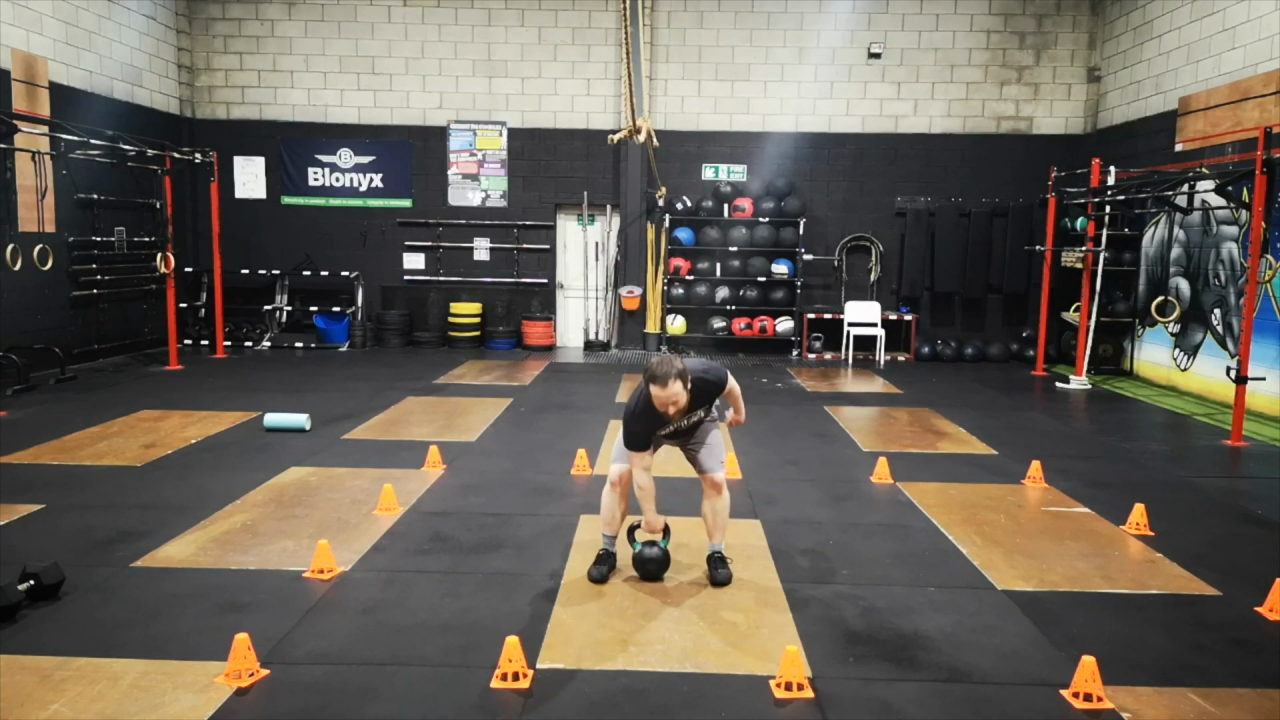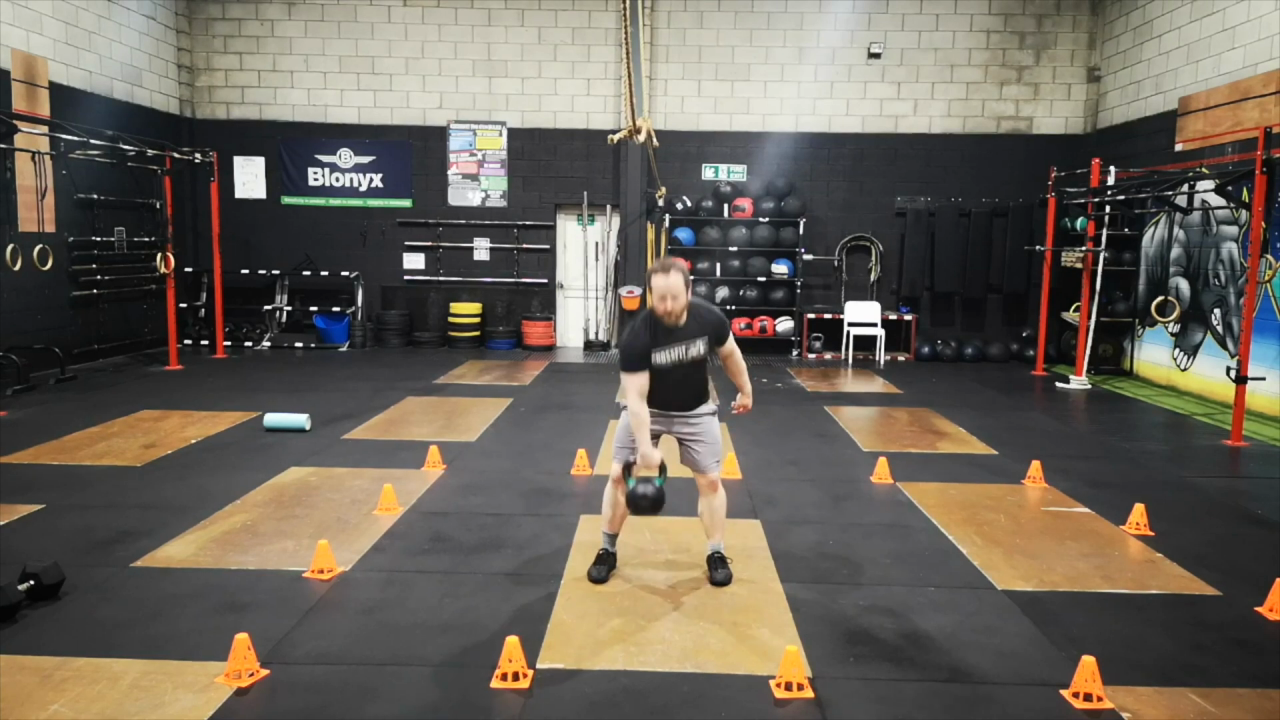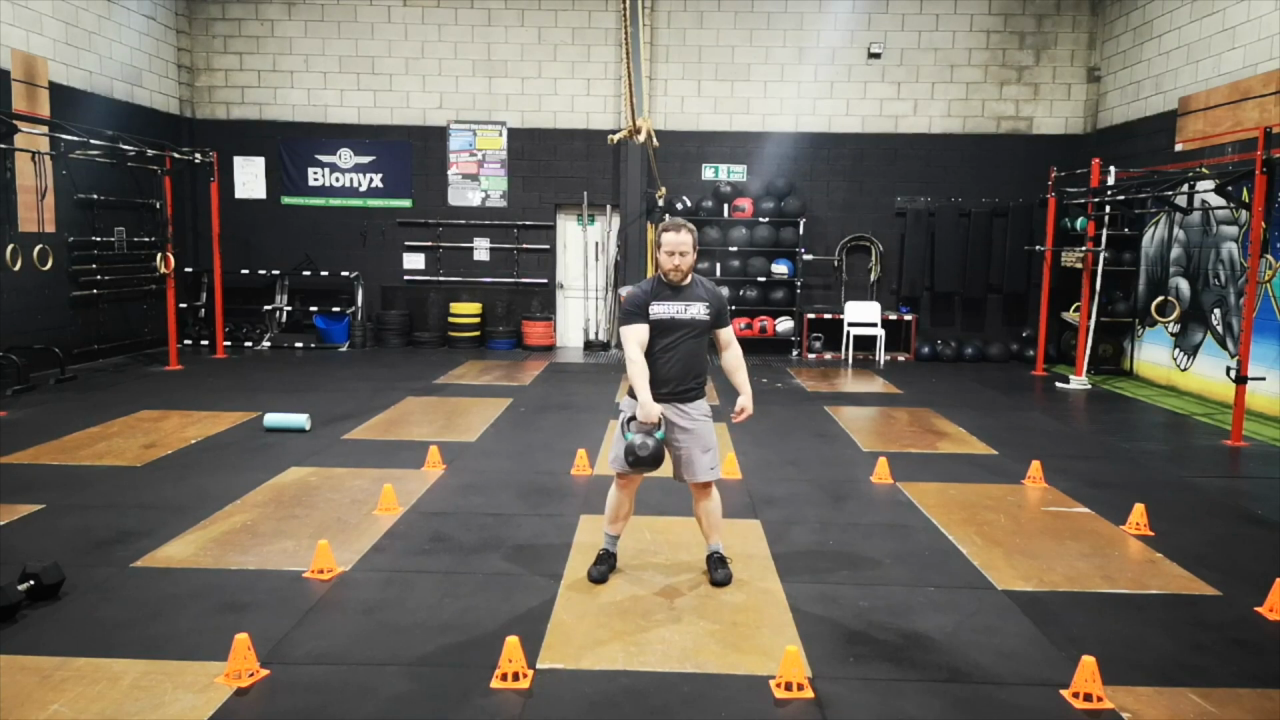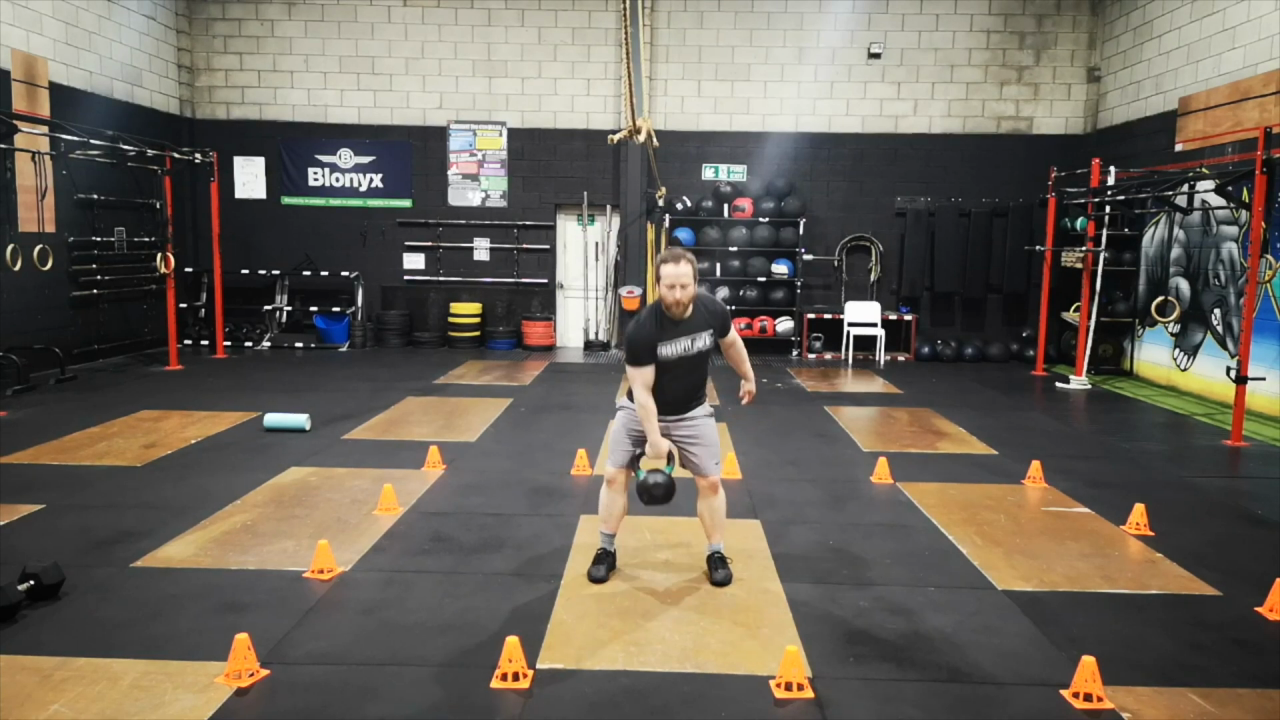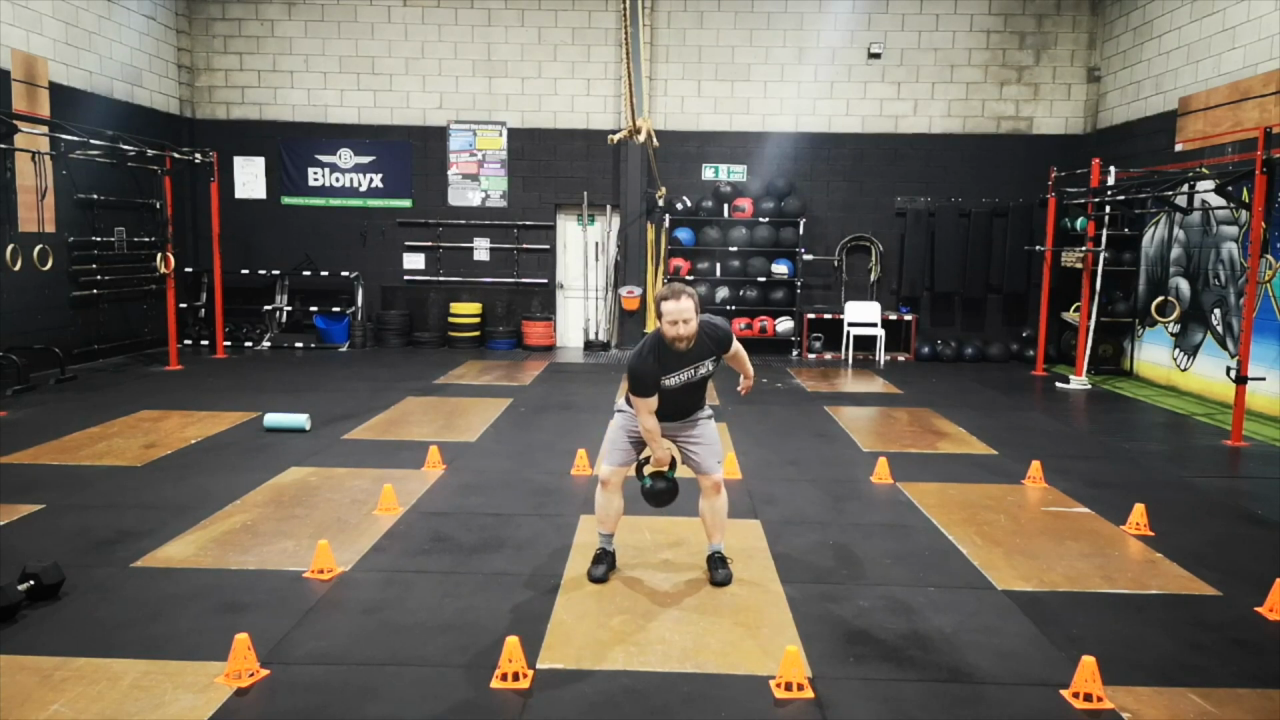
dt=0.4s
person 1, frame 1
left shoulder: (709, 377)
right shoulder: (637, 411)
left elbow: (731, 387)
right elbow: (642, 471)
left wrist: (738, 411)
right wrist: (650, 517)
left hip: (698, 425)
right hip: (648, 430)
left knee: (715, 481)
right knee: (618, 477)
left ankle: (717, 555)
right ankle: (607, 552)
person 1, frame 2
left shoulder: (709, 317)
right shoulder: (637, 336)
left elbow: (729, 354)
right elbow: (636, 398)
left wrist: (745, 390)
right wrist: (645, 449)
left hip: (696, 410)
right hip: (647, 411)
left knee: (710, 480)
right knee: (621, 475)
left ankle: (716, 554)
right ankle: (607, 551)
person 1, frame 3
left shoulder: (710, 295)
right shoulder: (640, 296)
left elbow: (728, 348)
right elbow: (634, 352)
left wrist: (745, 392)
right wrist: (645, 401)
left hip: (692, 407)
right hip: (643, 404)
left knee: (703, 483)
right knee: (626, 479)
left ankle: (715, 554)
right ankle: (608, 552)
person 1, frame 4
left shoulder: (713, 310)
right shoulder: (642, 329)
left elbow: (732, 343)
right elbow: (641, 391)
left wrist: (748, 377)
right wrist: (654, 439)
left hip: (692, 412)
right hip: (641, 410)
left knee: (710, 480)
right knee: (615, 475)
left ankle: (716, 554)
right ankle: (606, 551)
person 1, frame 5
left shoulder: (716, 331)
right shoulder: (643, 358)
left elbow: (734, 351)
right elbow: (646, 415)
left wrist: (748, 374)
right wrist: (658, 452)
left hip: (692, 415)
right hip: (639, 414)
left knee: (713, 481)
right knee: (608, 476)
left ankle: (716, 555)
right ankle: (605, 552)
